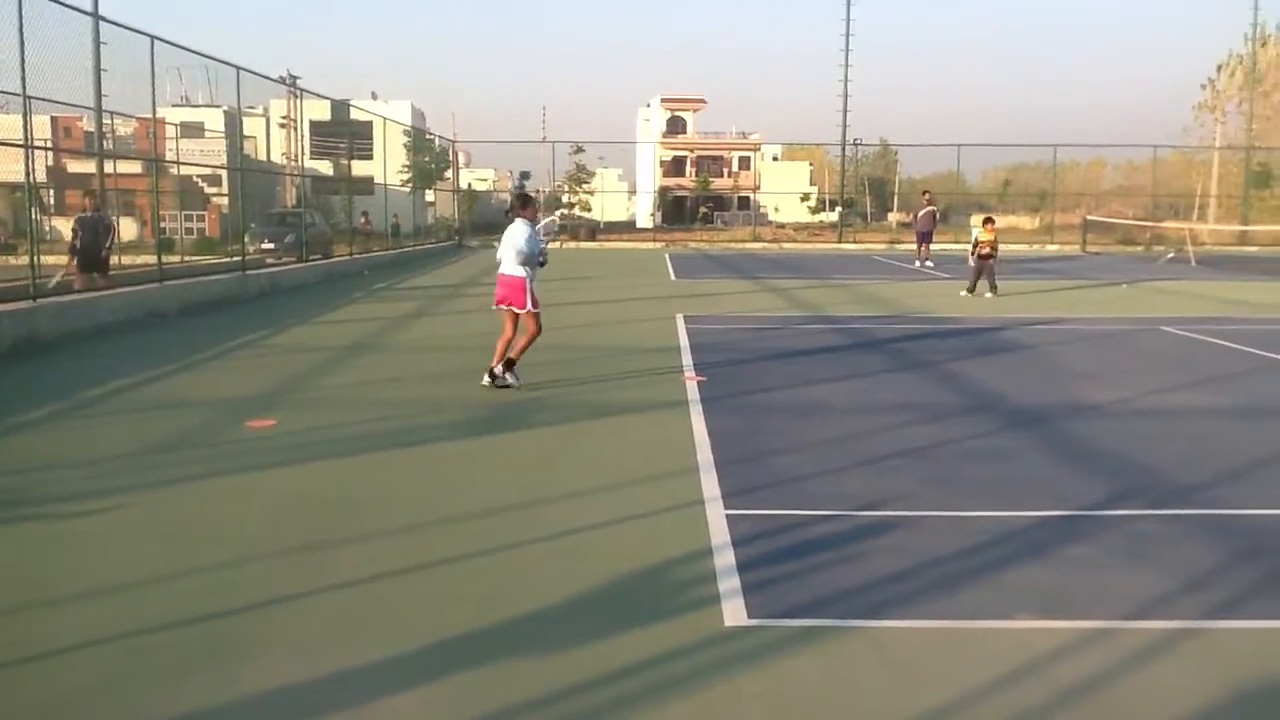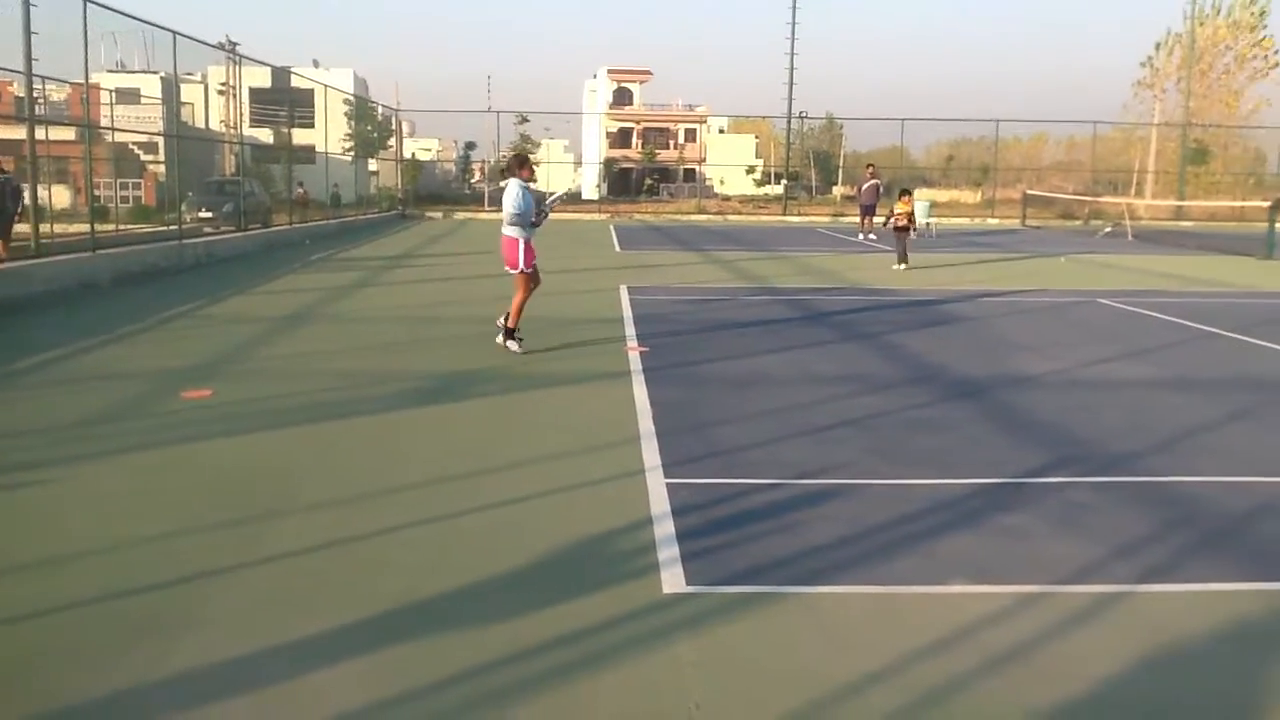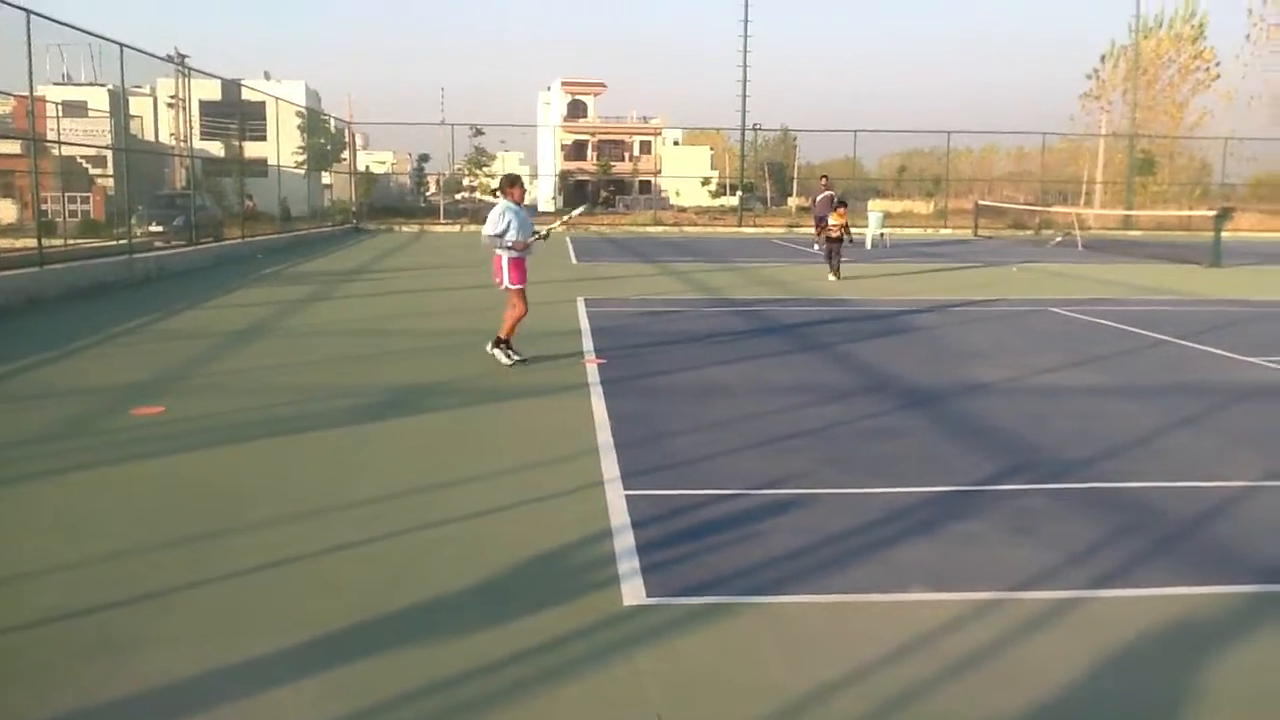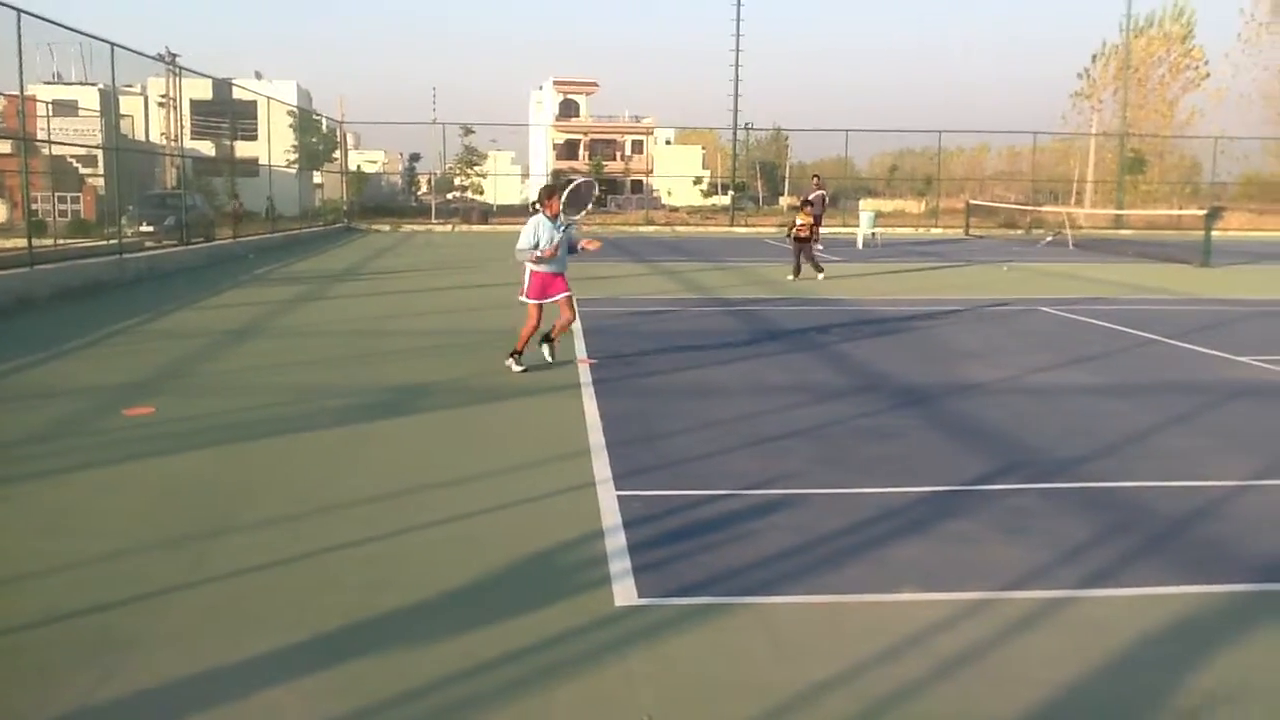
dt=0.4s
person 1, frame 1
left shoulder: (510, 230)
right shoulder: (526, 231)
left elbow: (501, 256)
right elbow: (521, 258)
right wrist: (539, 260)
left hip: (504, 279)
right hip: (519, 282)
left knee: (510, 330)
right knee: (534, 329)
left ankle: (493, 374)
right ankle: (508, 365)
person 1, frame 2
left shoulder: (520, 188)
right shoulder: (514, 189)
right elbow: (510, 218)
left wrist: (537, 214)
right wrist: (532, 221)
left hip: (519, 241)
right hip: (516, 242)
left knee: (534, 282)
right knee: (523, 290)
left ankle: (508, 319)
right ankle: (507, 334)
person 1, frame 3
left shoulder: (521, 210)
right shoulder: (500, 211)
left elbow: (527, 233)
right elbow: (488, 238)
left wrist: (539, 235)
right wrist: (512, 244)
left hip: (518, 261)
right hip: (507, 262)
left knee: (515, 305)
right knee: (521, 308)
left ankle: (504, 345)
right ankle: (498, 343)
person 1, frame 4
left shoulder: (563, 222)
right shoulder: (534, 224)
left elbow: (569, 246)
right elbow: (520, 253)
left wrist: (582, 244)
right wrist: (542, 255)
left hip: (557, 276)
right hip: (537, 276)
left knee: (569, 317)
right knee: (533, 322)
left ankle: (548, 339)
right ankle: (515, 356)
